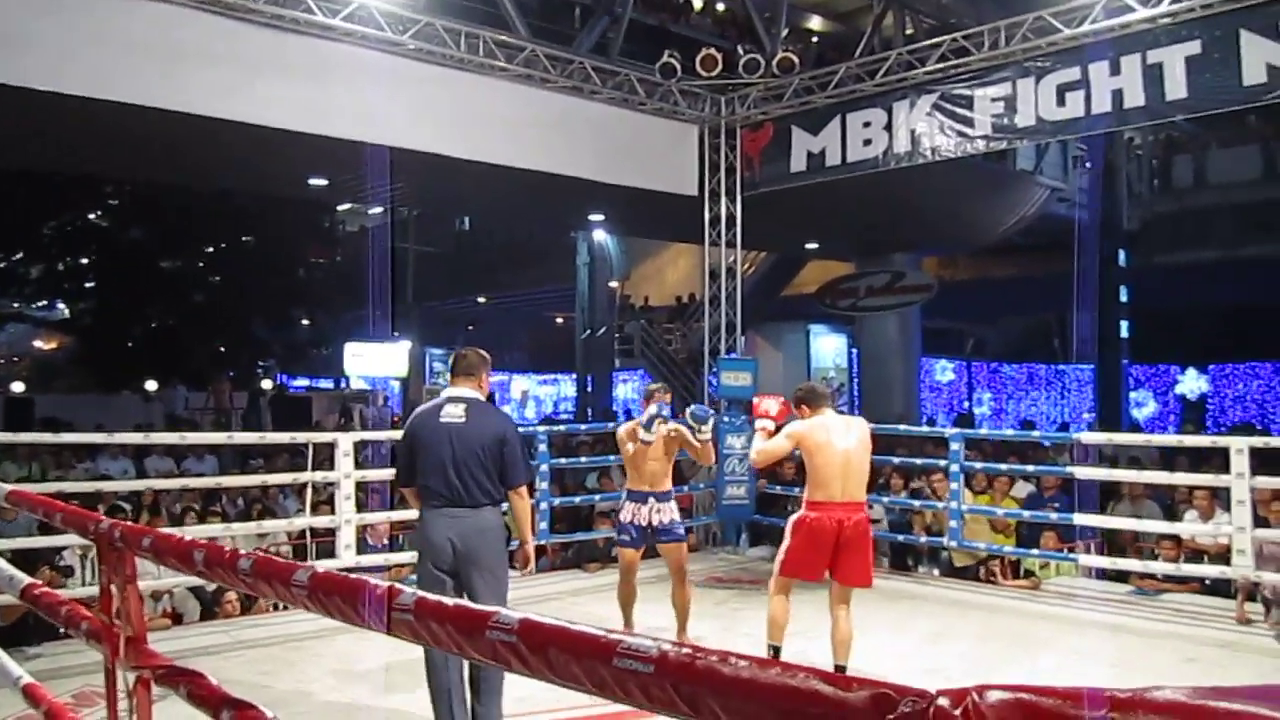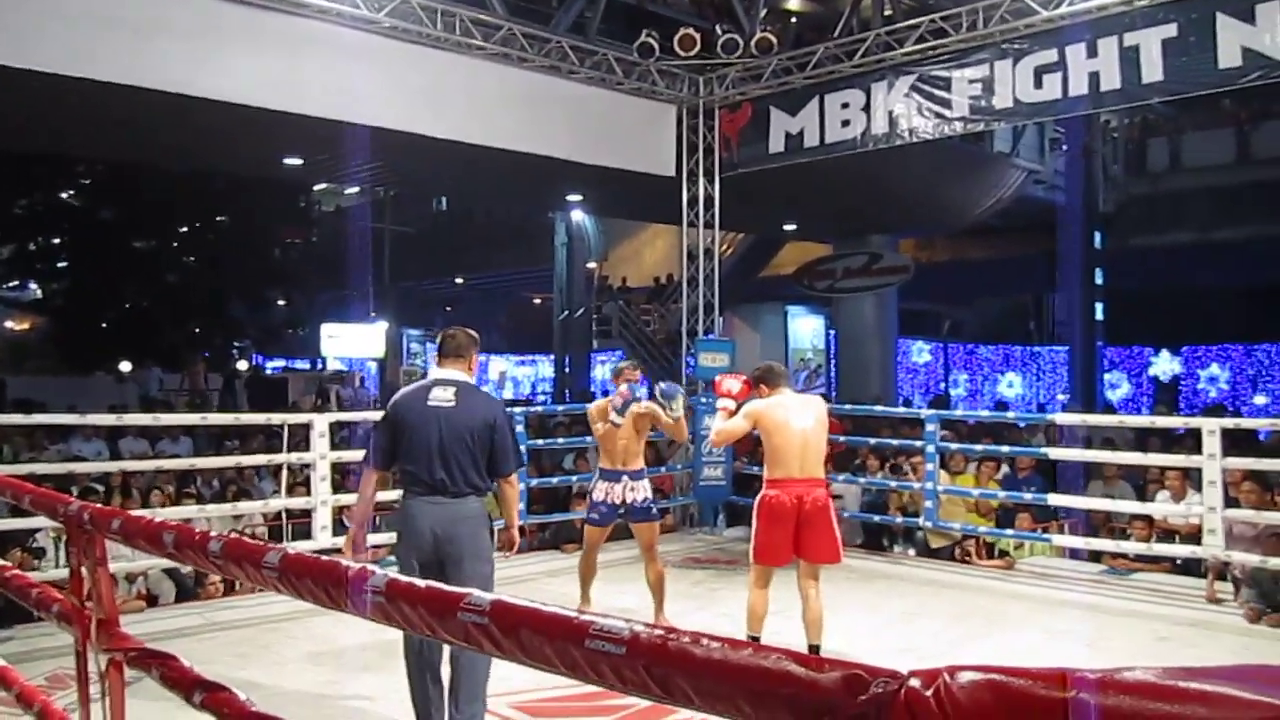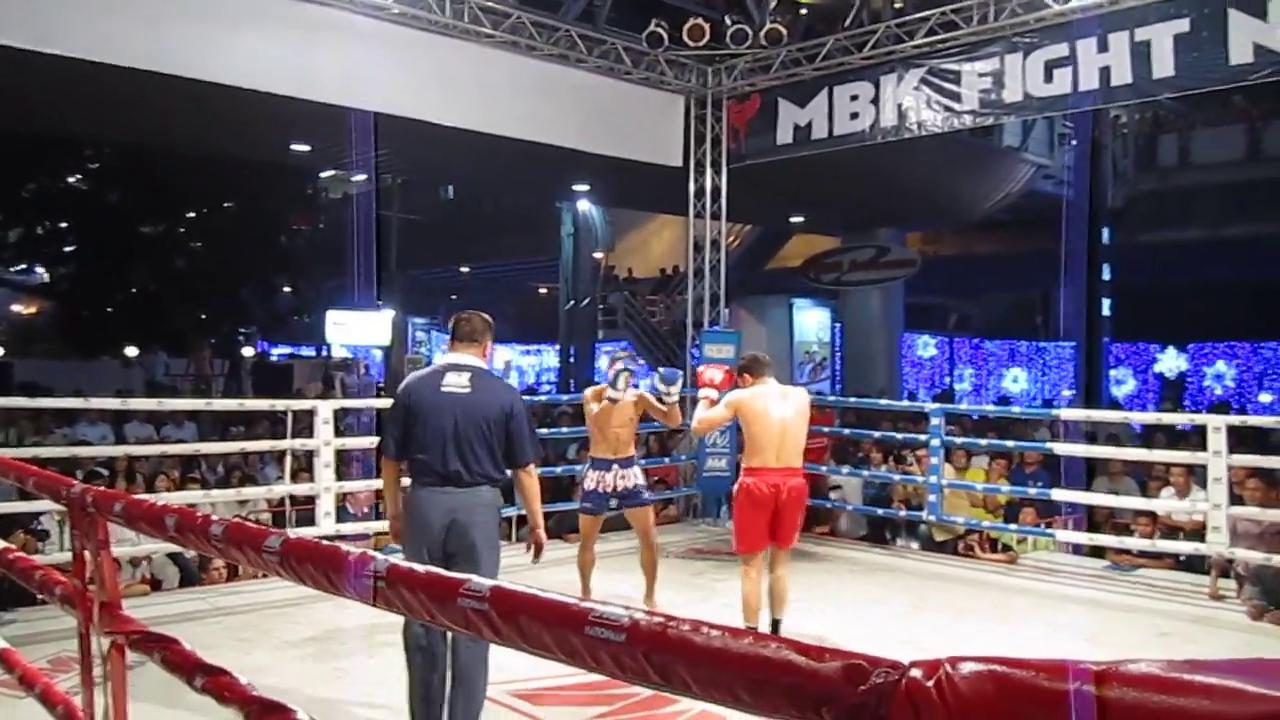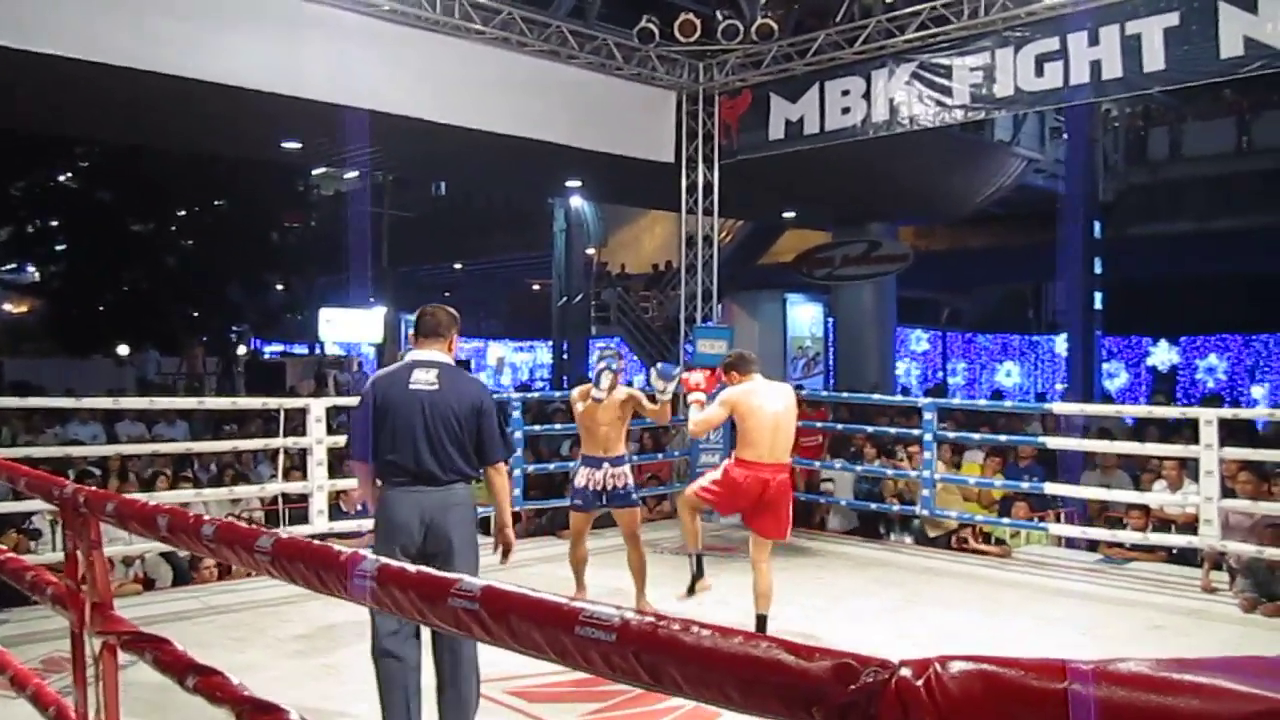
dt=0.4s
person 1, frame 1
left shoulder: (419, 419)
right shoulder: (498, 422)
left elbow: (407, 487)
right elbow: (517, 491)
right wrist: (526, 541)
left hip: (434, 527)
right hip: (483, 527)
person 1, frame 2
left shoulder: (402, 402)
right shoulder: (488, 407)
left elbow: (374, 471)
right elbow: (508, 479)
left wrist: (358, 524)
right wrist: (512, 525)
left hip: (416, 515)
right hip: (466, 518)
person 1, frame 3
left shoulder: (413, 386)
right shoulder: (503, 394)
left elbow: (391, 461)
right elbow: (524, 469)
left wrist: (396, 513)
right wrist: (536, 523)
left hip: (425, 505)
right hip: (478, 507)
left knee: (423, 621)
person 1, frame 4
left shoulder: (380, 385)
right shoulder: (473, 389)
left elbow: (361, 464)
right elbow: (495, 467)
right wrist: (504, 522)
left hip: (396, 506)
right hip: (452, 506)
left knee: (393, 628)
person 2, frame 1
left shoulder: (802, 429)
right shoulder: (862, 426)
left elbow: (757, 459)
left wrist: (763, 426)
left hip: (817, 517)
right hip: (855, 518)
left knee: (779, 587)
right knee: (841, 605)
left ankle: (773, 660)
right ankle: (840, 675)
person 2, frame 2
left shoulder: (758, 408)
right shoulder: (818, 404)
left elbow: (717, 438)
left wrist: (725, 403)
left hip: (778, 496)
right hip: (815, 494)
left knee: (760, 581)
right knee: (810, 583)
right ankle: (814, 655)
person 2, frame 3
left shoulder: (740, 397)
right shoulder: (802, 395)
left elbow: (698, 426)
left wrist: (709, 392)
left hip: (756, 483)
right hip: (792, 484)
left knee: (751, 568)
right knee: (778, 564)
right ankle: (775, 633)
person 2, frame 4
left shoulder: (734, 394)
right shoulder: (787, 391)
left elbow: (696, 429)
left wrist: (696, 396)
left hip: (743, 474)
right hip: (778, 479)
left knee: (687, 501)
right knee: (761, 559)
left ankle: (697, 570)
right ankle: (760, 631)
person 3, frame 1
left shoulder: (677, 431)
right shoulder: (627, 430)
left elbow: (707, 460)
right elbow: (633, 462)
left wrist: (704, 432)
right wrist: (648, 431)
left hip: (665, 505)
right hip: (634, 504)
left knee: (679, 573)
right knee: (627, 573)
left ankle: (681, 633)
right ankle: (628, 625)
person 3, frame 2
left shoulder: (648, 409)
right shoulder: (598, 407)
left elbow: (681, 436)
right elbow: (603, 438)
left wrist: (676, 408)
right wrist: (617, 413)
left hip: (637, 483)
right hip: (606, 482)
left knee: (651, 552)
right knee: (590, 550)
left ankle: (659, 613)
right ankle: (585, 601)
person 3, frame 3
left shoulder: (640, 397)
right shoulder: (593, 394)
left elbow: (673, 421)
right elbow: (597, 420)
left wrist: (671, 394)
right wrist: (614, 390)
left hip: (629, 470)
right hip: (598, 470)
left knee: (648, 537)
right knee: (586, 539)
left ankle: (649, 598)
right ankle: (586, 593)
person 3, frame 4
left shoulder: (630, 395)
right shoulder: (581, 393)
left elbow: (662, 418)
right elbow: (584, 419)
left wrist: (664, 392)
right wrist: (599, 389)
left hip: (619, 469)
right hip: (588, 469)
left knee: (632, 537)
right knee: (577, 537)
left ankle: (641, 597)
right ankle: (580, 589)
